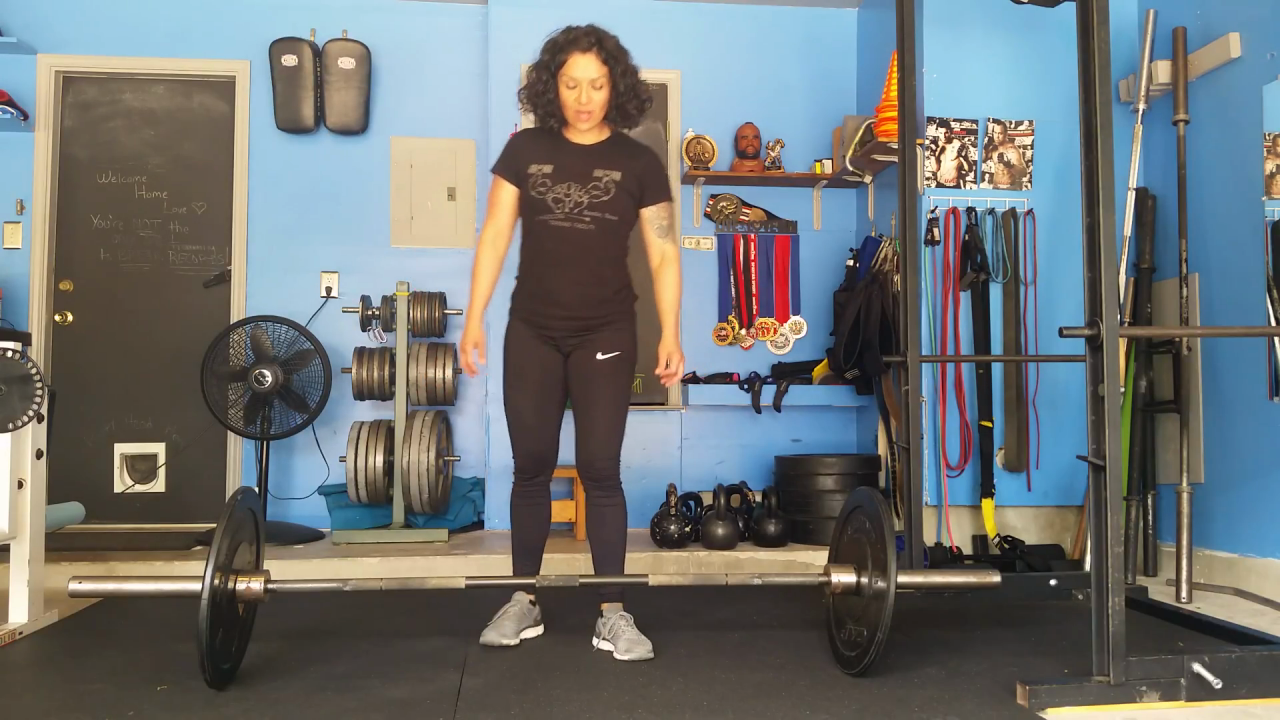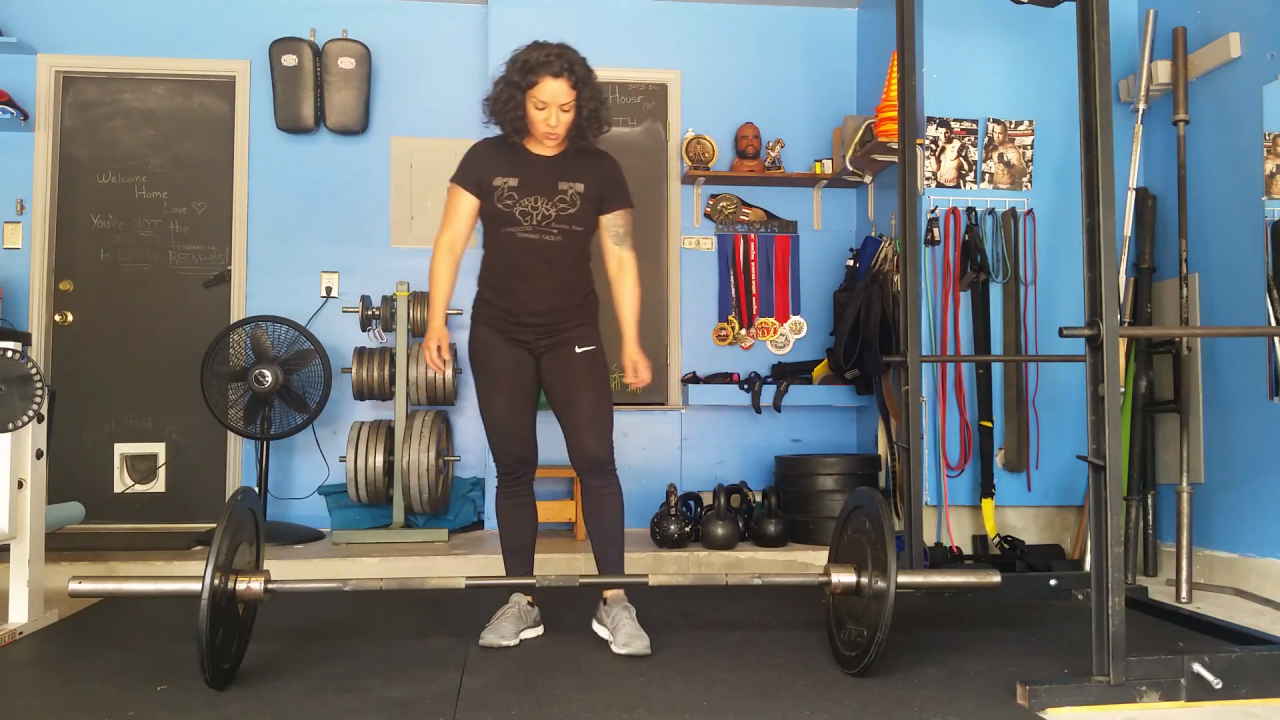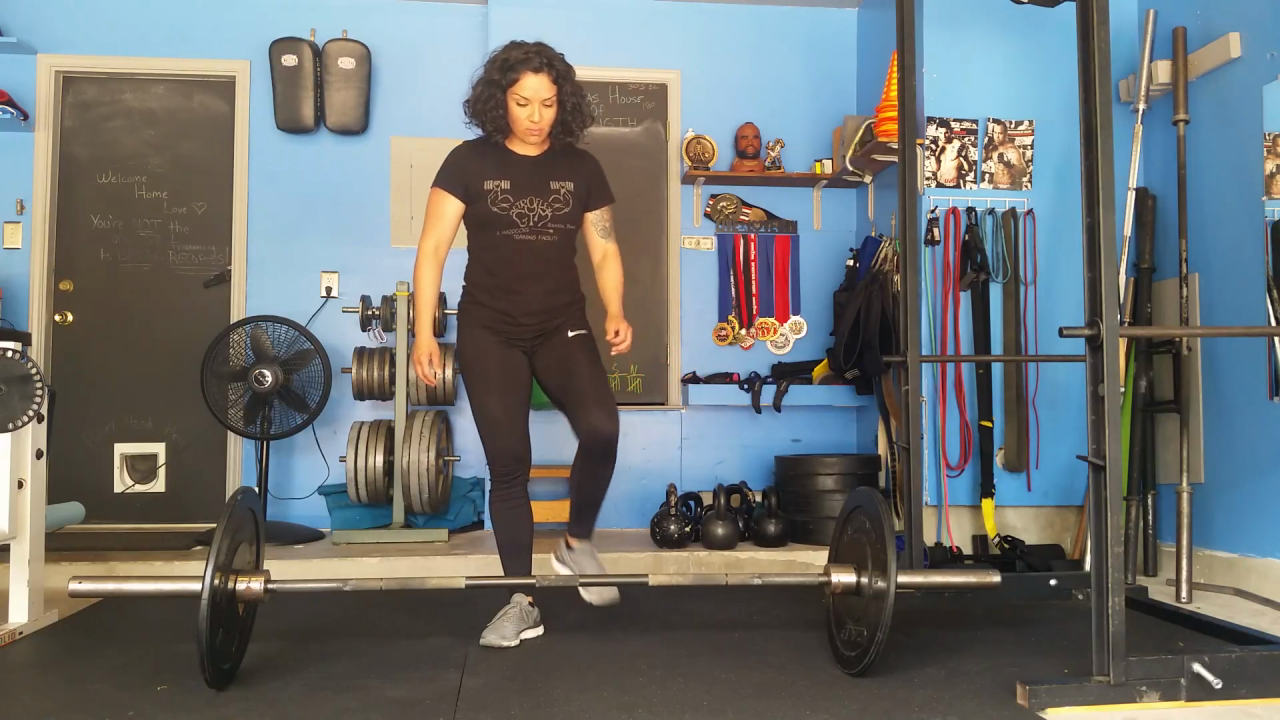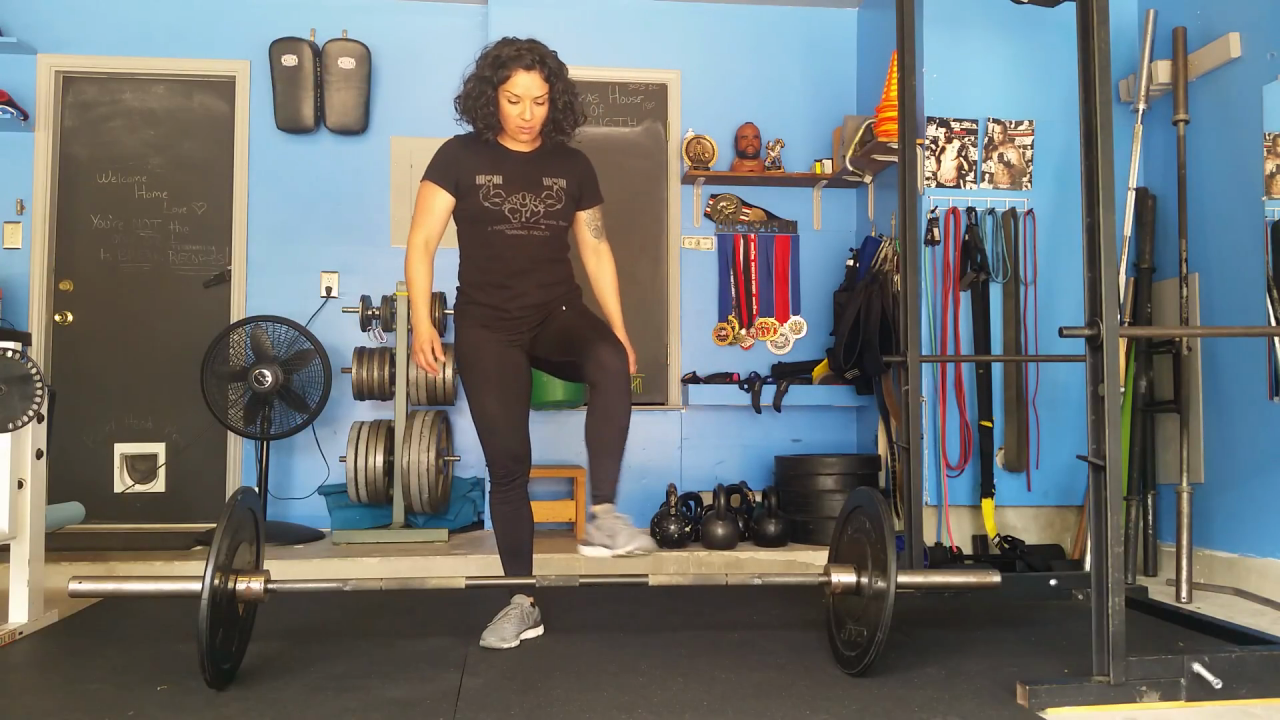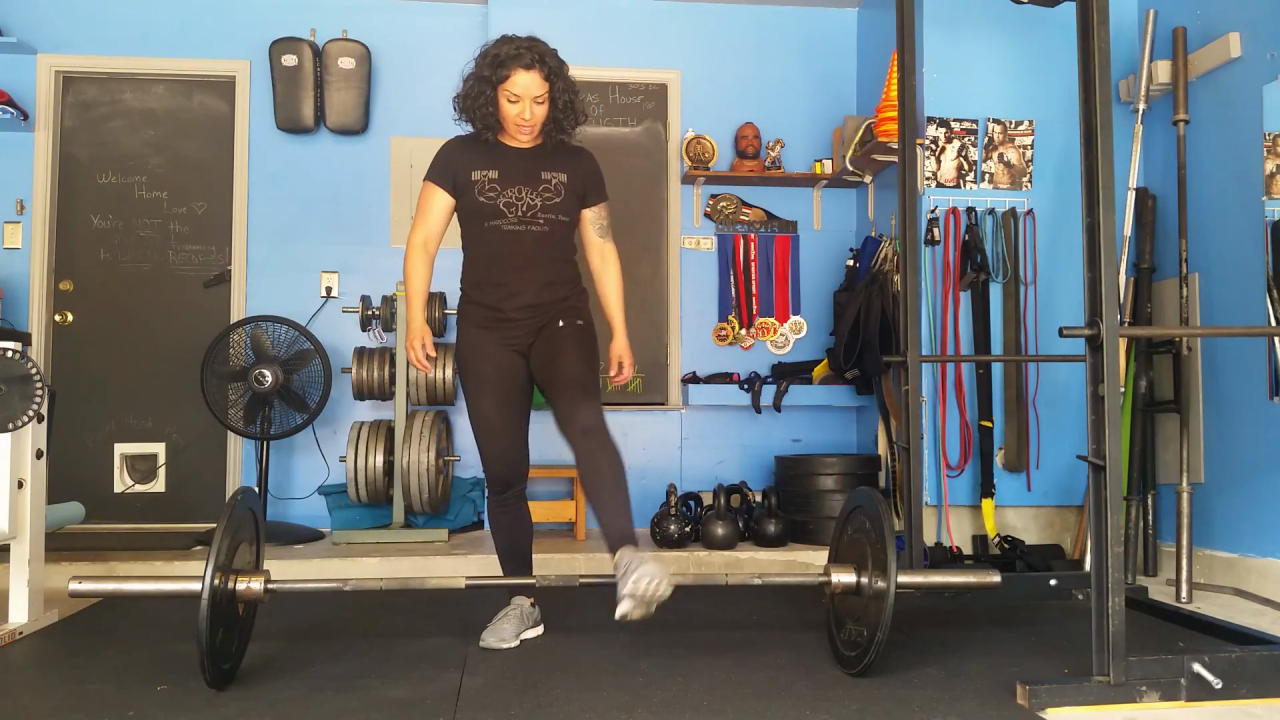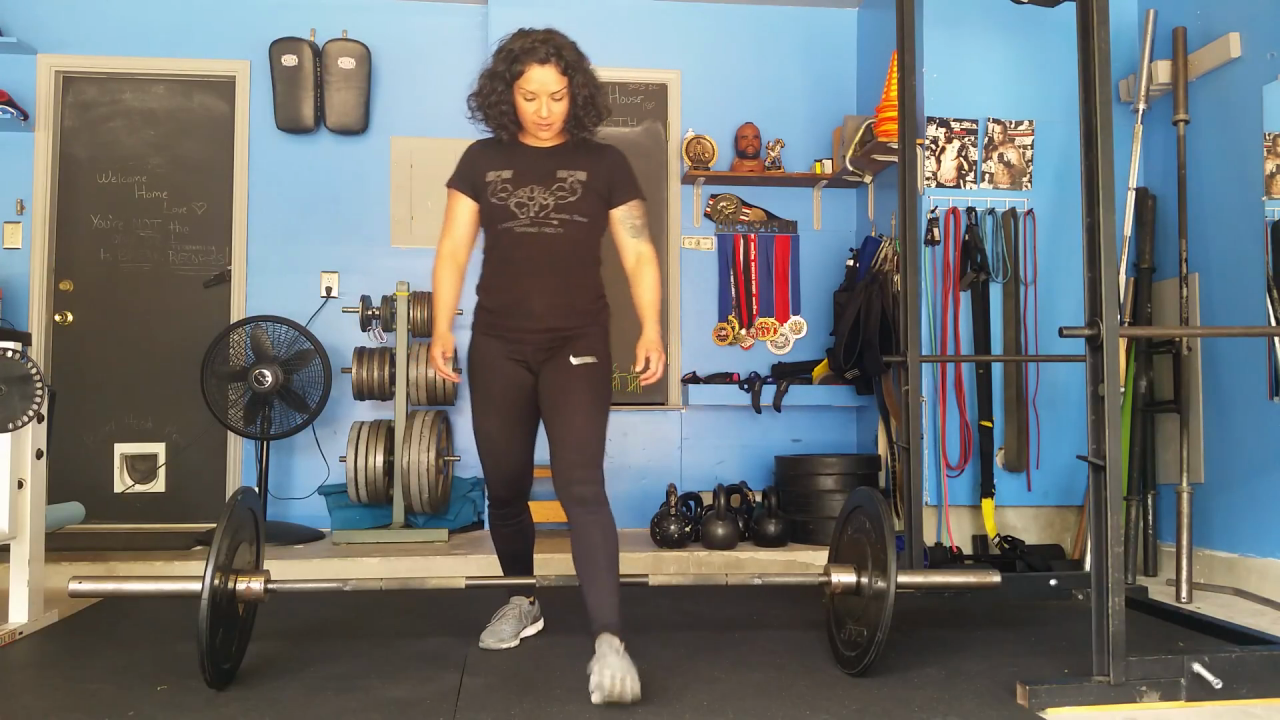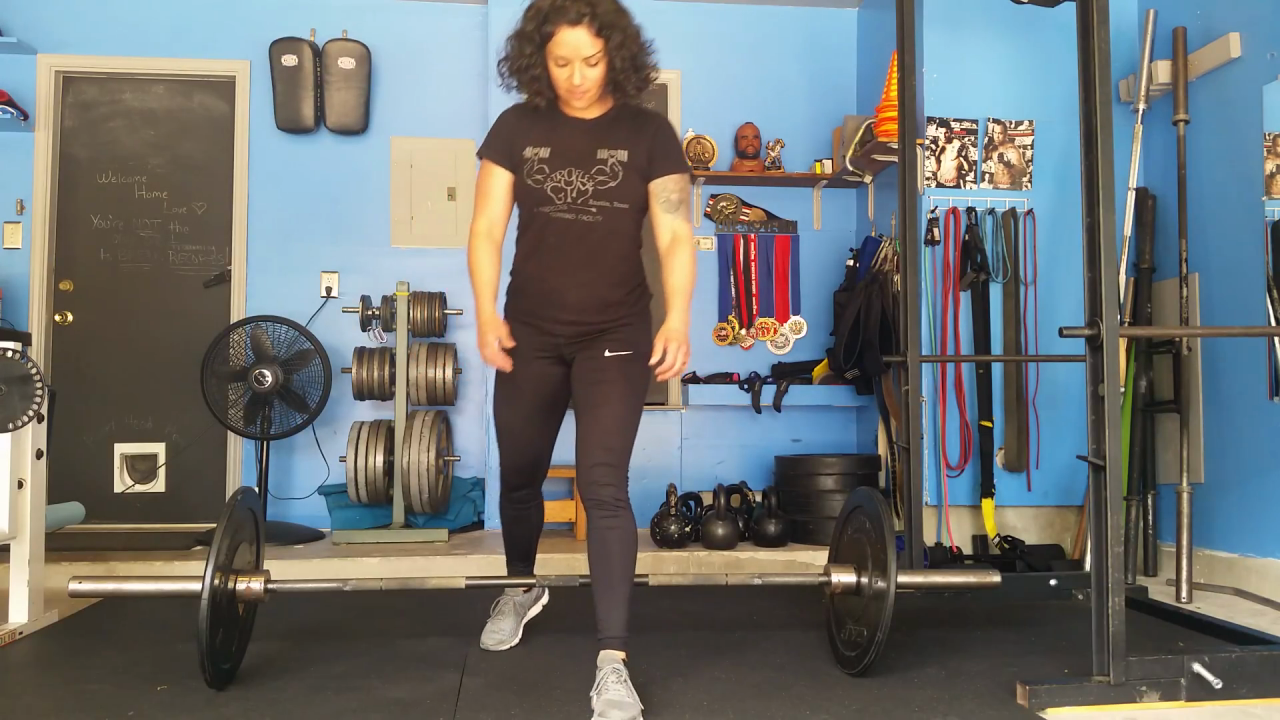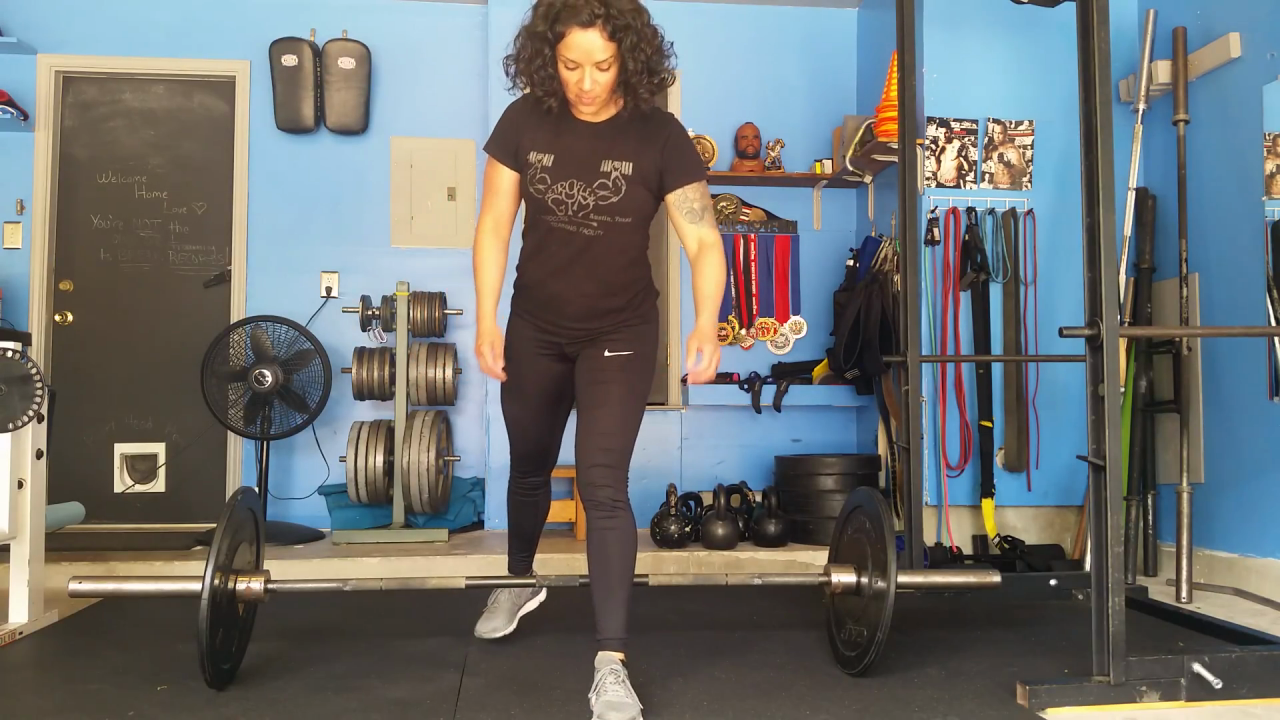
dt=0.3s
person 1, frame 1
left shoulder: (638, 163)
right shoulder: (525, 149)
left elbow: (664, 254)
right elbow: (495, 237)
left wrist: (669, 335)
right wrist: (473, 319)
left hip: (604, 333)
right hip: (532, 330)
left knee: (600, 468)
right knee: (532, 465)
left ankle: (612, 613)
right ankle: (525, 599)
person 1, frame 2
left shoulder: (599, 169)
right shoulder: (486, 159)
left elbow: (620, 259)
right elbow: (451, 242)
left wrist: (631, 341)
right wrist: (436, 320)
left hip: (572, 333)
right hip: (499, 335)
left knee: (595, 459)
right knee: (514, 466)
left ankle: (613, 602)
right ankle: (522, 601)
person 1, frame 3
left shoulder: (581, 168)
right shoulder: (469, 162)
left elbow: (604, 250)
right elbow: (432, 249)
left wrist: (615, 312)
right wrist: (424, 332)
left hip: (562, 326)
right hip: (489, 331)
left knee: (601, 428)
right knee: (509, 464)
left ankle: (577, 543)
right ankle: (522, 602)
person 1, frame 4
left shoulder: (572, 165)
right shoulder: (459, 156)
left elbow: (596, 250)
right elbow: (422, 241)
left wrist: (619, 327)
right wrist: (421, 321)
left hip: (556, 313)
right hip: (486, 326)
left knee: (610, 362)
right knee: (507, 463)
left ankle: (603, 513)
right ankle: (522, 603)
person 1, frame 5
left shoulder: (576, 164)
right shoulder: (459, 157)
left elbow: (601, 252)
right elbow: (423, 241)
left wrist: (620, 332)
right wrist: (415, 318)
left hip: (560, 321)
right hip: (487, 331)
left knee: (584, 421)
right knee: (503, 470)
left ankle: (629, 563)
right ankle: (523, 601)
person 1, frame 6
left shoulder: (604, 163)
right shoulder: (482, 161)
left elbow: (638, 253)
right elbow: (453, 251)
left wrist: (651, 330)
right wrist: (442, 329)
left hip: (577, 344)
right hip: (499, 346)
left knee: (580, 485)
right knee: (505, 487)
left ankle: (609, 644)
right ankle: (523, 600)
person 1, frame 7
left shoulder: (648, 134)
right shoulder: (516, 129)
left elbow: (675, 234)
right elbow: (487, 229)
left wrist: (676, 318)
right wrist: (487, 312)
left hip: (616, 335)
right hip: (531, 333)
left knee: (602, 486)
right knee: (519, 476)
left ankle: (612, 661)
right ankle: (521, 588)
person 1, frame 8
left shoulder: (660, 136)
right shoulder: (523, 122)
left elbow: (703, 239)
right elbow: (494, 224)
left wrist: (706, 325)
right wrist: (486, 319)
left hip: (620, 334)
right hip: (535, 328)
left knee: (603, 485)
right knee: (529, 467)
right ankle: (520, 581)
